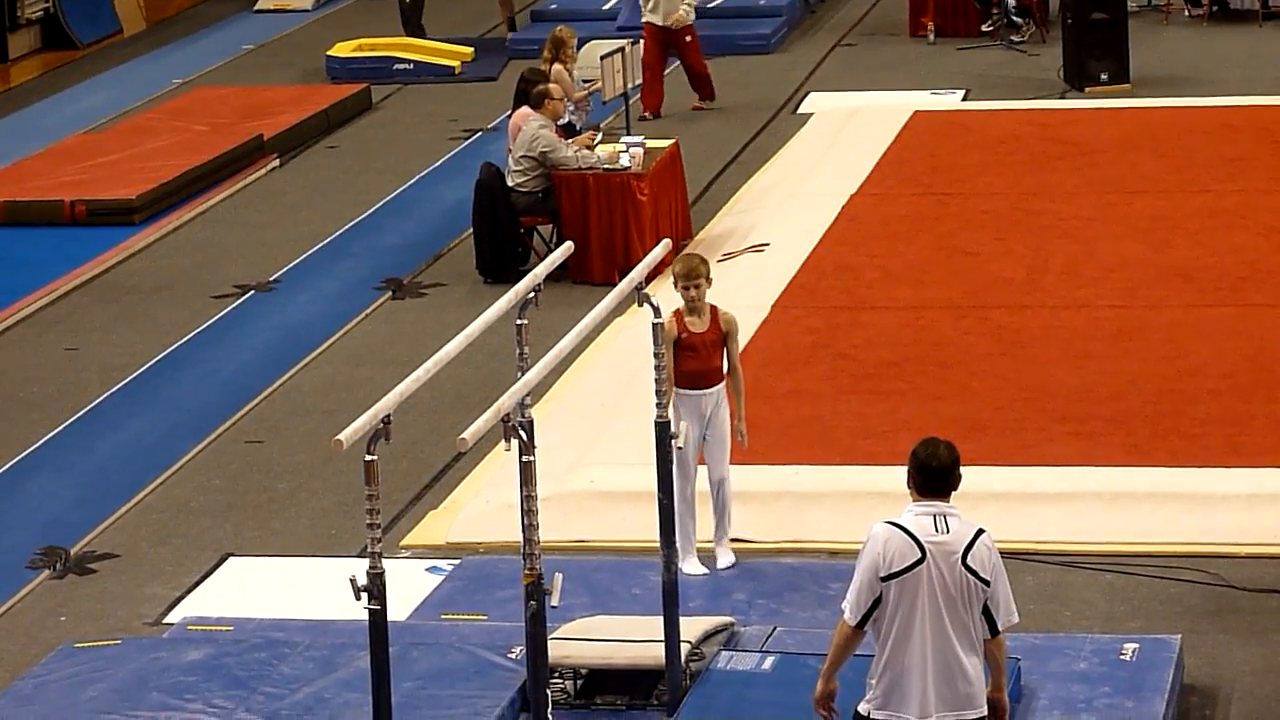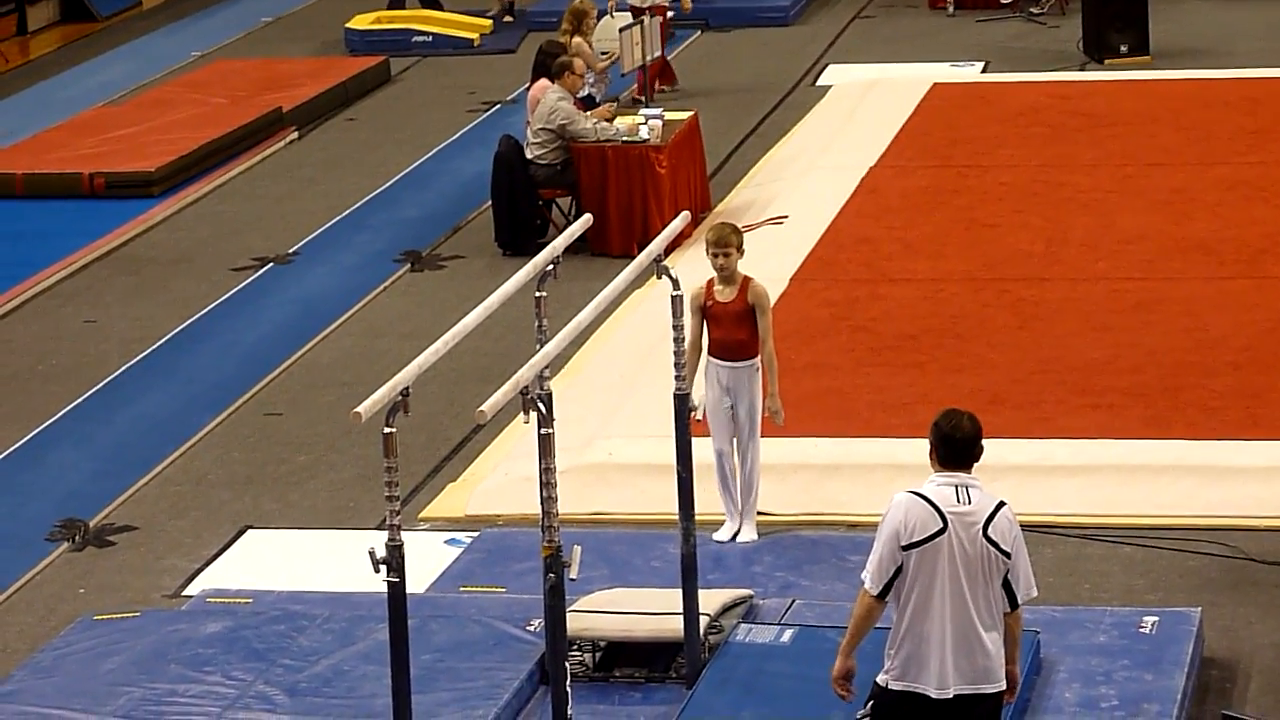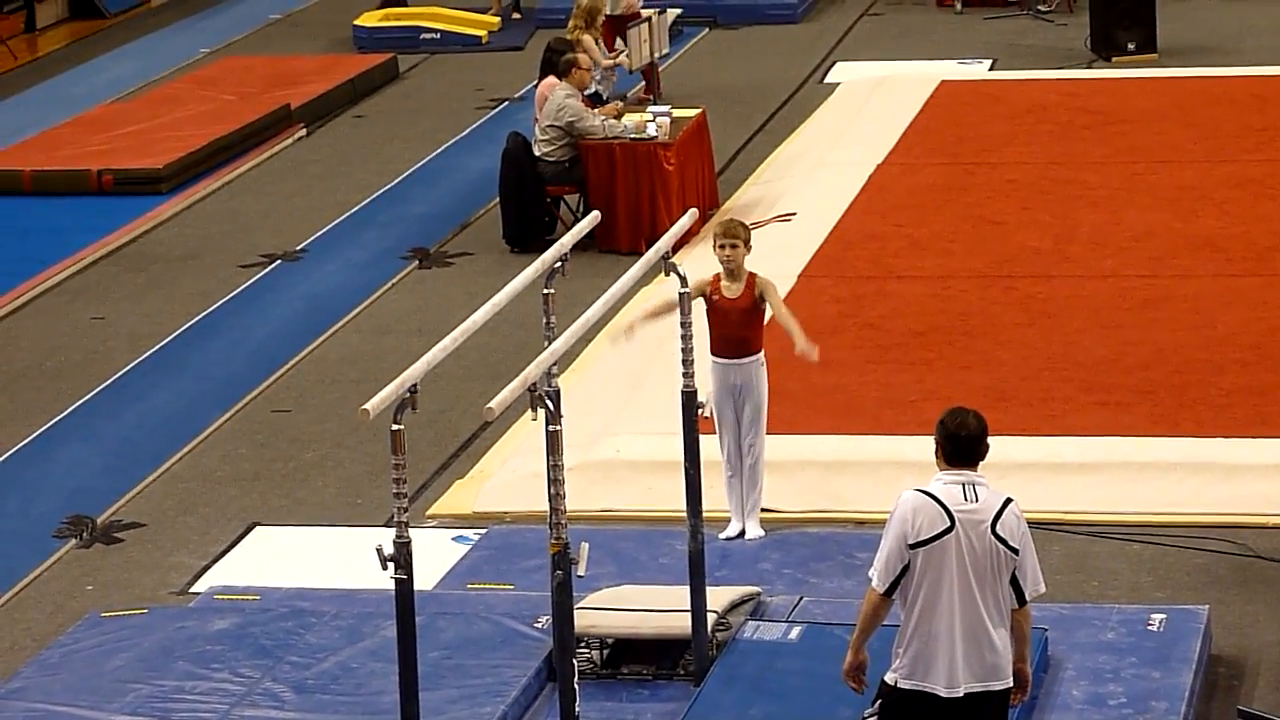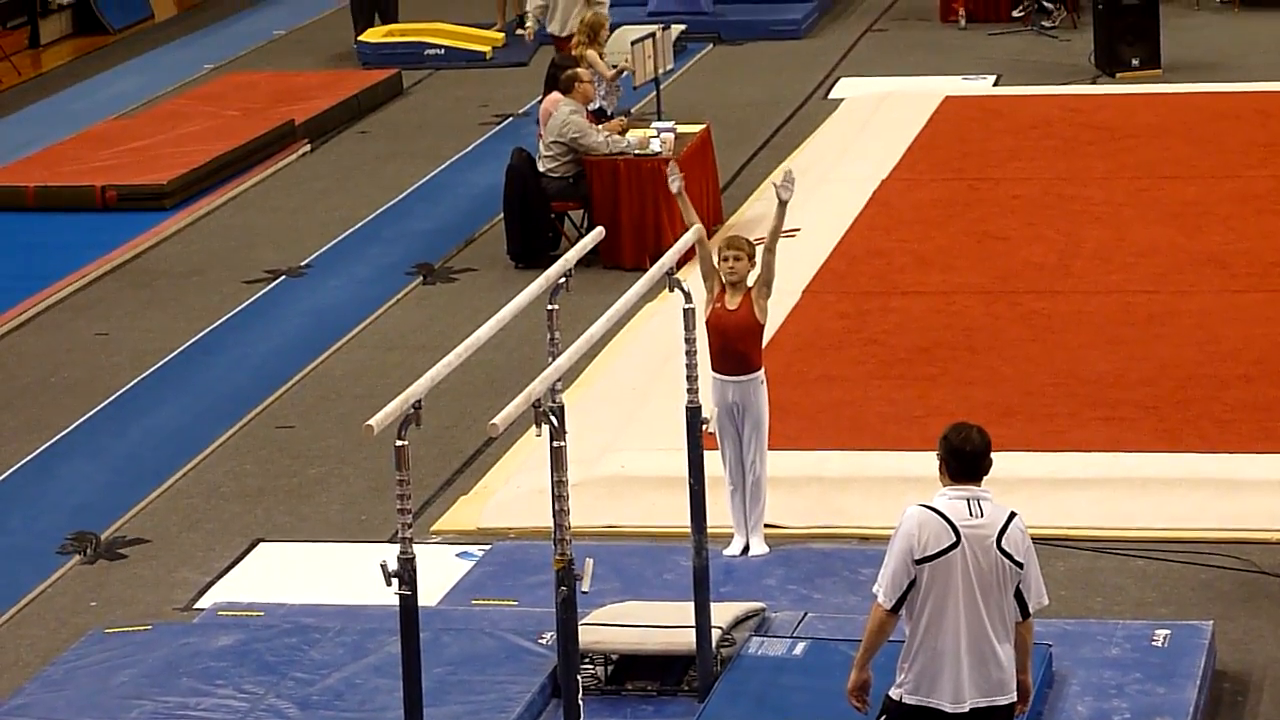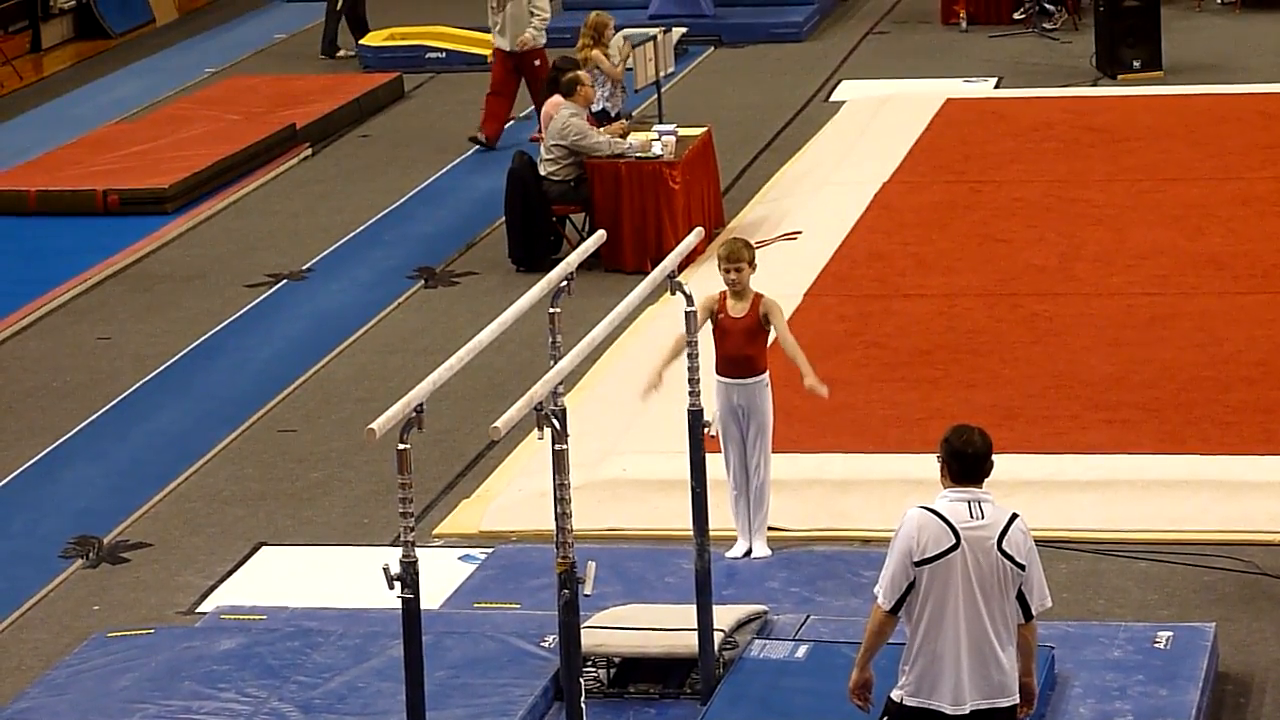
dt=0.5s
person 1, frame 1
left shoulder: (725, 320)
right shoulder: (670, 326)
left elbow: (735, 369)
right elbow: (666, 378)
left wrist: (740, 416)
left hip: (716, 400)
right hip: (685, 402)
left knee: (720, 476)
right knee: (685, 481)
left ankle: (722, 542)
right ankle: (687, 553)
person 1, frame 2
left shoulder: (755, 292)
right shoulder: (700, 295)
left elbow: (767, 344)
right elbow: (694, 344)
left wrist: (773, 393)
left hip: (747, 373)
right hip: (716, 373)
left knee: (748, 448)
right knee: (720, 448)
left ankle: (748, 519)
right ankle: (732, 516)
person 1, frame 3
left shoulder: (759, 284)
right shoulder: (708, 285)
left elbow: (781, 311)
right elbow: (673, 302)
left wrist: (800, 339)
right wrist: (639, 320)
left hip: (752, 369)
right hip: (721, 370)
left knee: (752, 445)
right knee: (728, 447)
left ankle: (751, 516)
right ankle: (735, 515)
person 1, frame 4
left shoulder: (758, 296)
right shoulder: (713, 291)
left elbow: (770, 247)
right elbow: (700, 240)
left wrist: (782, 205)
right wrist: (680, 194)
left hip: (751, 387)
right hip: (721, 387)
left knee: (754, 464)
right knee: (731, 465)
left ankle: (756, 534)
right ankle: (739, 533)
person 1, frame 5
left shoulder: (765, 306)
right shoulder: (712, 303)
left elbow: (786, 340)
right elbow: (687, 337)
left wrist: (808, 375)
right wrist: (660, 370)
left hip: (756, 388)
right hip: (725, 389)
left knee: (758, 465)
right knee: (734, 466)
left ankle: (759, 536)
right ankle: (742, 534)
person 2, frame 1
left shoulder: (885, 538)
right shoulder: (980, 544)
left elbow: (854, 623)
right elbow: (993, 631)
left wrist: (827, 677)
right wrist: (998, 689)
person 2, frame 2
left shoulder: (906, 507)
right shoulder: (1002, 516)
left elbow: (875, 593)
right elbow: (1012, 605)
left wrist: (845, 654)
right wrist: (1011, 663)
left hip: (912, 675)
right hip: (981, 677)
person 2, frame 3
left shoulder: (913, 506)
right shoulder: (1008, 513)
left elbow: (882, 592)
right elbow: (1020, 602)
left wrist: (856, 649)
right wrist: (1020, 661)
left hip: (920, 673)
right hip: (989, 675)
person 2, frame 4
left shoulder: (918, 521)
right shoulder: (1012, 527)
left elbow: (888, 608)
right elbow: (1023, 616)
left wrist: (860, 667)
right wrist: (1022, 673)
left hip: (924, 690)
right hip: (993, 690)
person 2, frame 5
left shoulder: (918, 523)
right shoulder: (1014, 528)
left elbow: (887, 609)
right elbow: (1027, 617)
left wrist: (862, 666)
right wrist: (1027, 674)
left hip: (926, 692)
right hip: (996, 693)
